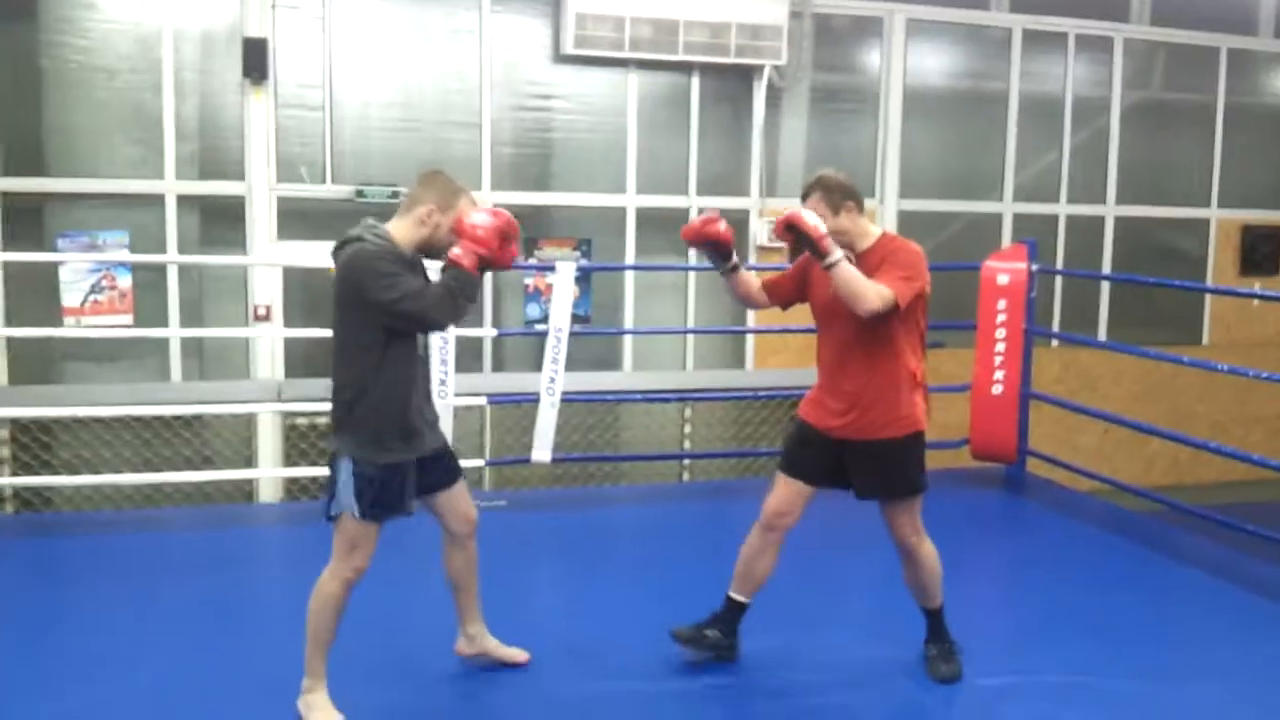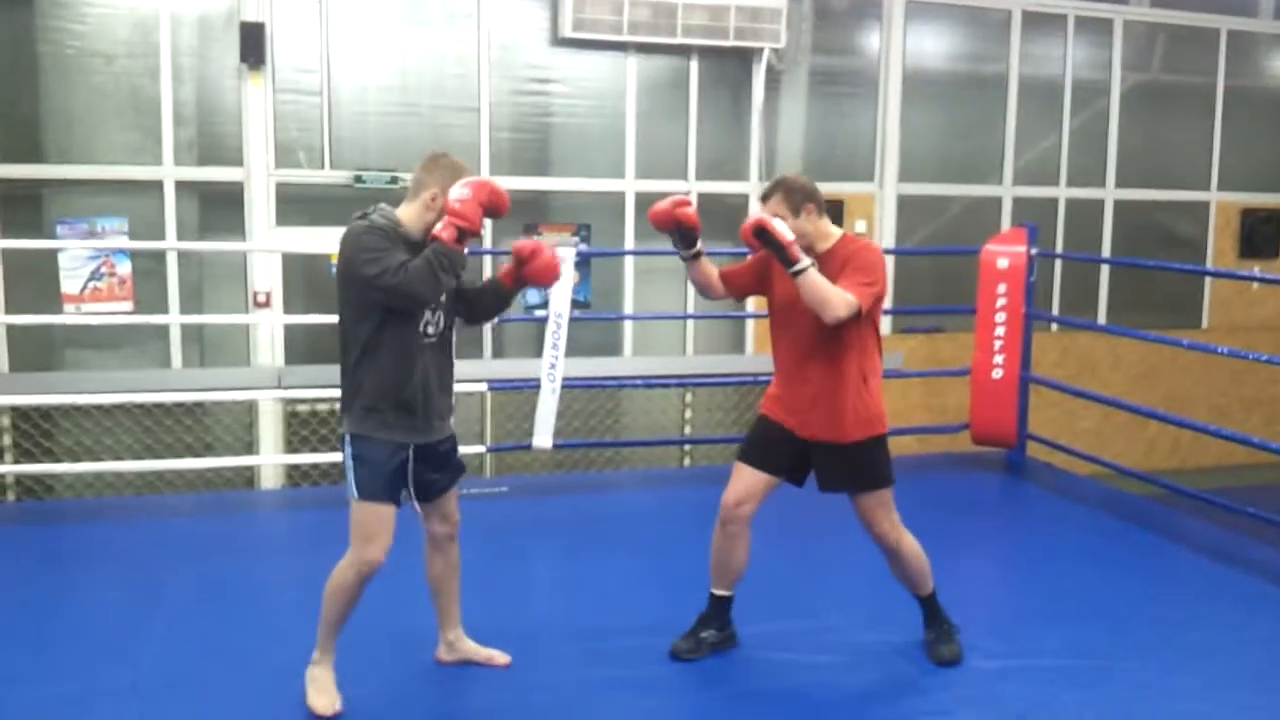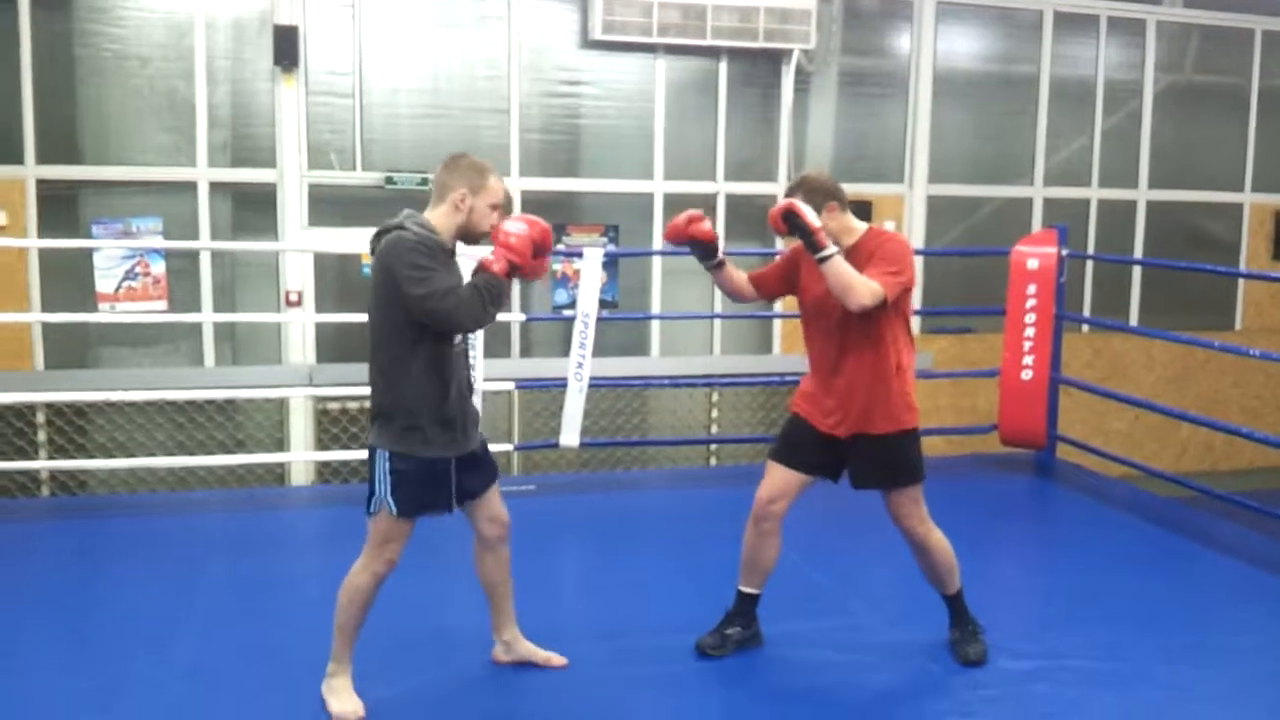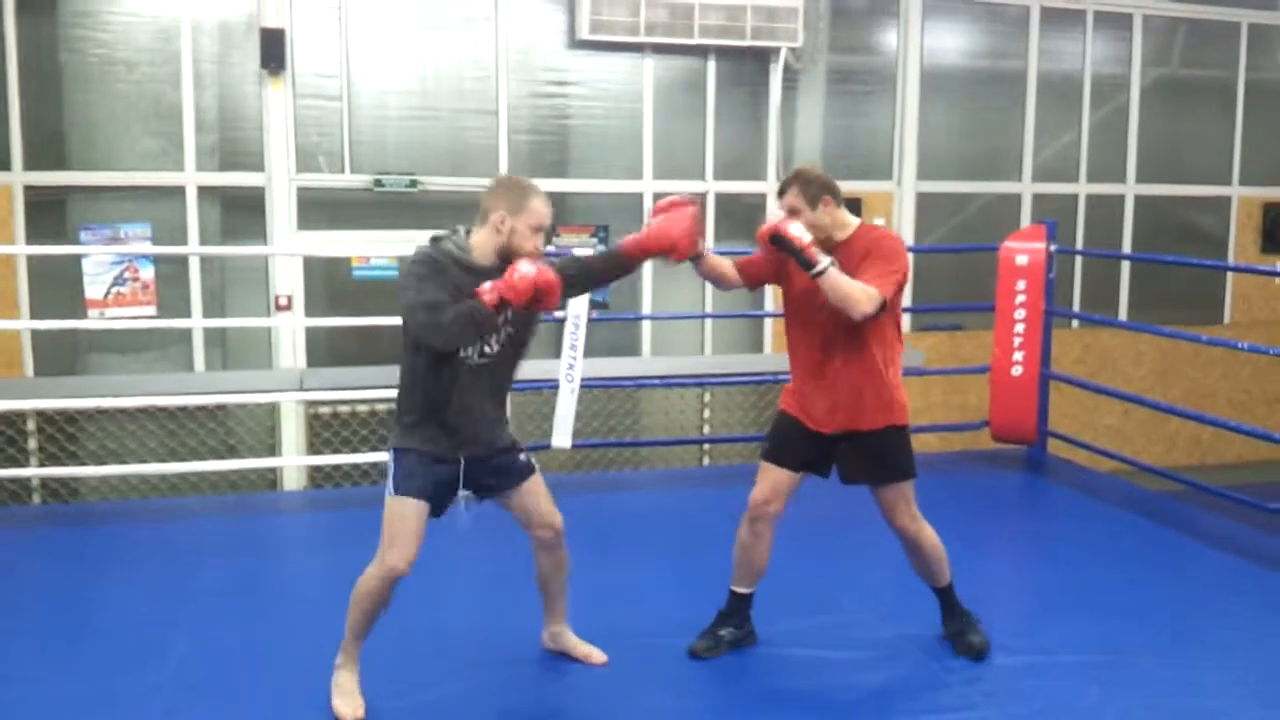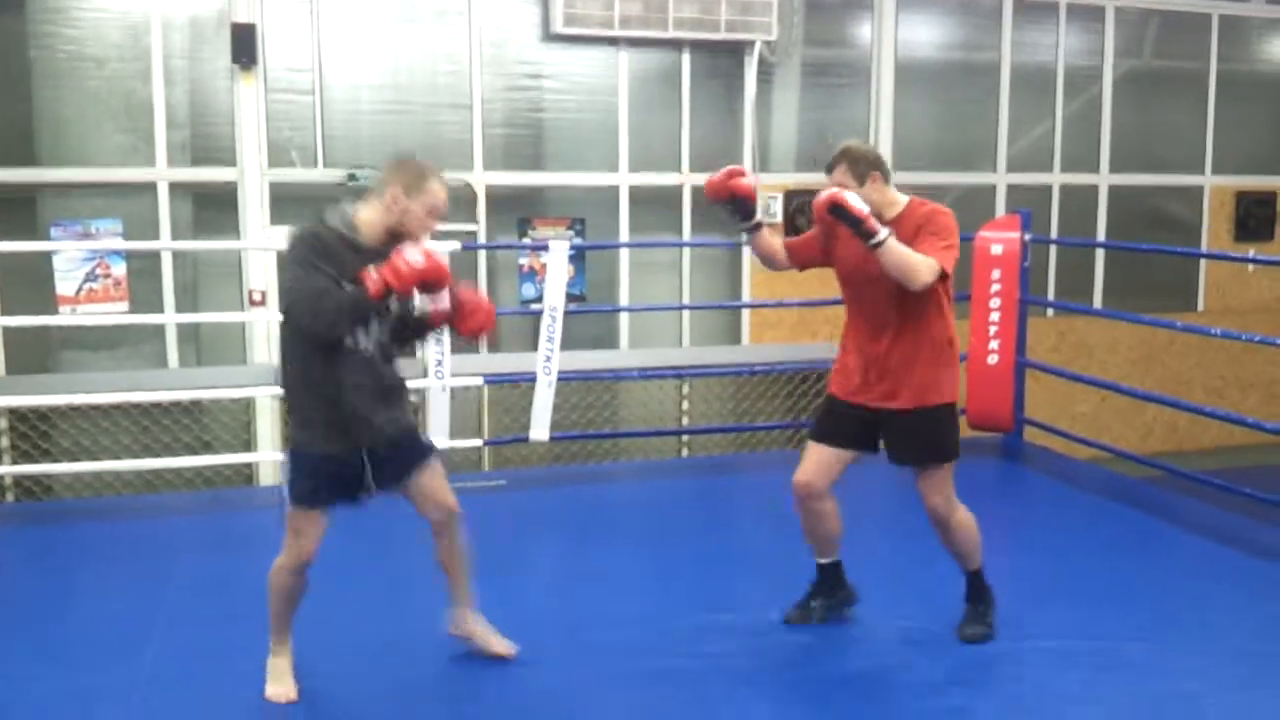
dt=0.5s
person 1, frame 1
left shoulder: (404, 258)
right shoulder: (364, 261)
left elbow: (434, 308)
right elbow: (434, 311)
left wrist: (479, 260)
right wrist: (469, 254)
left hip: (417, 430)
right hip: (368, 443)
left knee: (463, 523)
right knee: (349, 565)
left ankle: (473, 634)
person 1, frame 2
left shoulder: (427, 246)
right shoulder: (367, 238)
left elbow: (473, 309)
right elbow: (416, 288)
left wrist: (514, 275)
right wrist: (455, 229)
left hip: (430, 423)
right hip: (377, 427)
left knee: (446, 531)
right knee: (369, 553)
left ankle: (453, 640)
right ankle: (321, 664)
person 1, frame 3
left shoulder: (437, 248)
right shoulder: (403, 249)
right elbow: (461, 314)
left wrist: (507, 269)
right wrist: (504, 260)
left hip: (456, 427)
right hip: (408, 437)
left knee: (495, 530)
right knee: (381, 558)
left ankle: (508, 639)
right ankle: (337, 672)
person 1, frame 4
left shoulder: (521, 270)
right shoulder: (430, 264)
left elbow: (591, 270)
right elbow: (434, 333)
left wrist: (645, 244)
right wrist: (499, 295)
left hip: (487, 437)
right hip: (423, 441)
left knee: (549, 531)
right knee: (394, 561)
left ankle: (556, 630)
right ankle: (346, 665)
person 1, frame 5
left shoulder: (392, 254)
right shoulder: (314, 243)
right elbow: (315, 319)
left wrist: (442, 315)
right wrist: (384, 281)
left hip: (385, 420)
right hip: (321, 432)
left knee: (445, 511)
right knee: (299, 553)
left ankle: (464, 616)
right ankle: (279, 650)
person 2, frame 1
left shoulder: (905, 256)
right shoulder: (818, 258)
left elbow: (869, 302)
right elbow: (760, 296)
left wrist: (823, 245)
right wrist: (724, 259)
left hip: (890, 424)
right hip: (825, 416)
left knee: (908, 537)
right knee: (774, 517)
left ankle: (938, 637)
right ankle: (725, 627)
person 2, frame 2
left shoulder: (863, 255)
right shoulder: (773, 258)
left elbow: (835, 311)
right elbow: (715, 287)
left wrist: (791, 254)
right wrist: (689, 245)
left hip: (851, 421)
right hip: (786, 413)
left knee: (885, 530)
right knee: (733, 508)
left ankle: (936, 620)
right ankle: (715, 622)
person 2, frame 3
left shoulder: (891, 248)
right shoulder: (803, 257)
left elbow: (860, 298)
right elbow: (746, 290)
left wrist: (818, 241)
right wrist: (711, 256)
left hip: (883, 416)
right hip: (819, 409)
left knee: (915, 526)
right knee: (766, 506)
left ankle: (962, 621)
right ankle: (742, 619)
person 2, frame 4
left shoulder: (884, 246)
right shoulder: (794, 249)
left elbow: (859, 306)
right elbow: (733, 276)
left wrist: (809, 255)
right wrist: (695, 253)
left hip: (874, 413)
right hip: (805, 409)
left knee: (905, 524)
right knee: (760, 508)
left ankle: (955, 614)
right ankle: (734, 620)
person 2, frame 5
left shoulder: (934, 219)
right shoulder: (840, 227)
left elbow: (919, 276)
right elbow: (779, 257)
left wrist: (867, 227)
right wrist: (748, 216)
left hip: (923, 390)
right hip: (855, 384)
left knee: (940, 506)
right knee: (808, 485)
left ankle: (979, 597)
right ankle: (832, 586)
